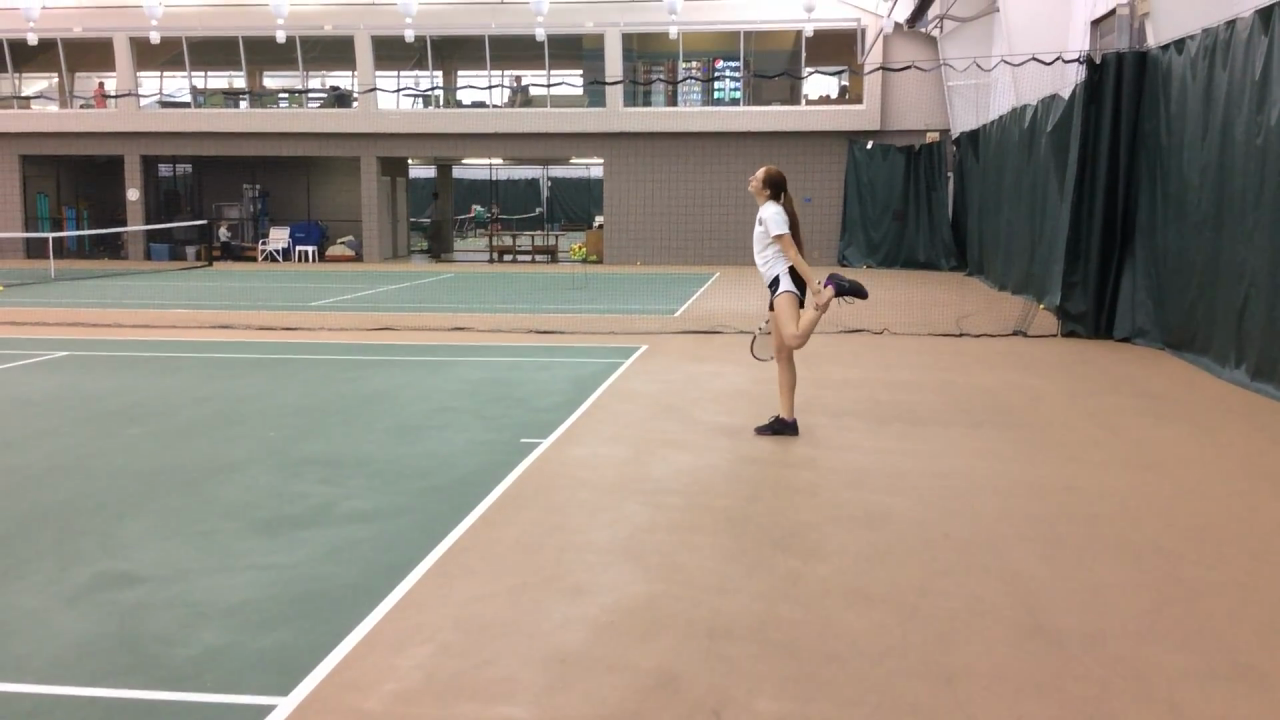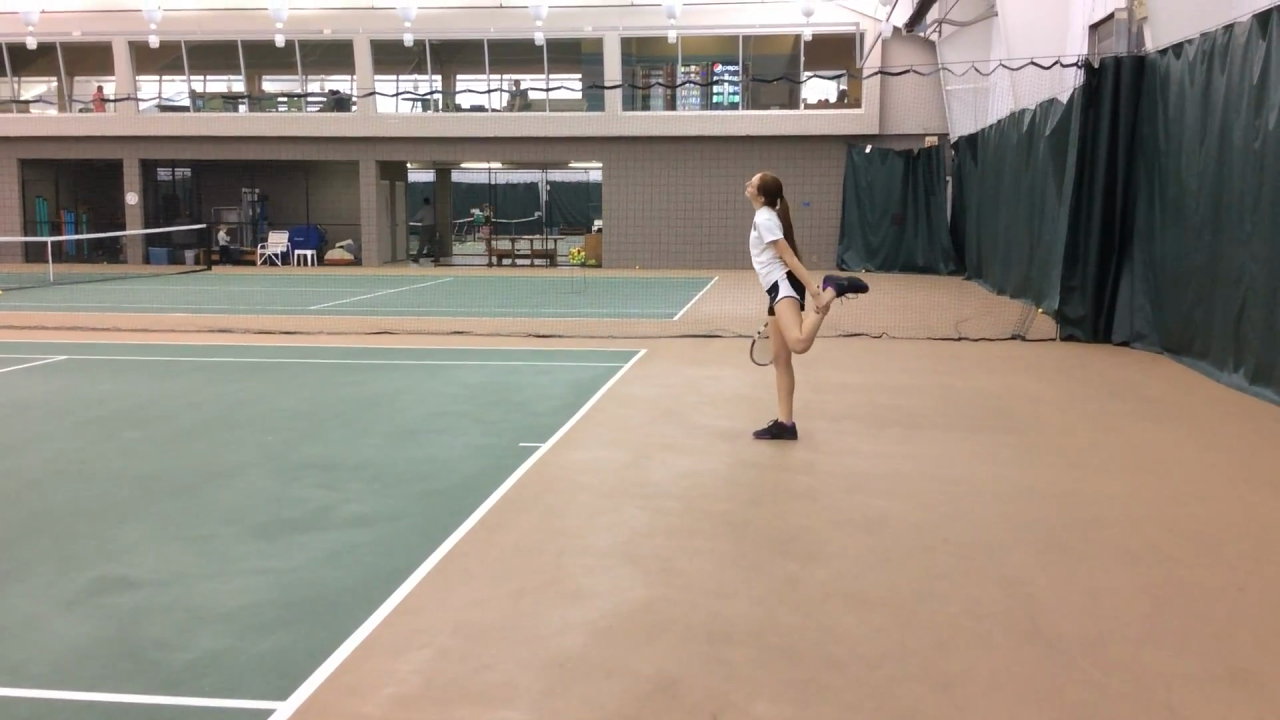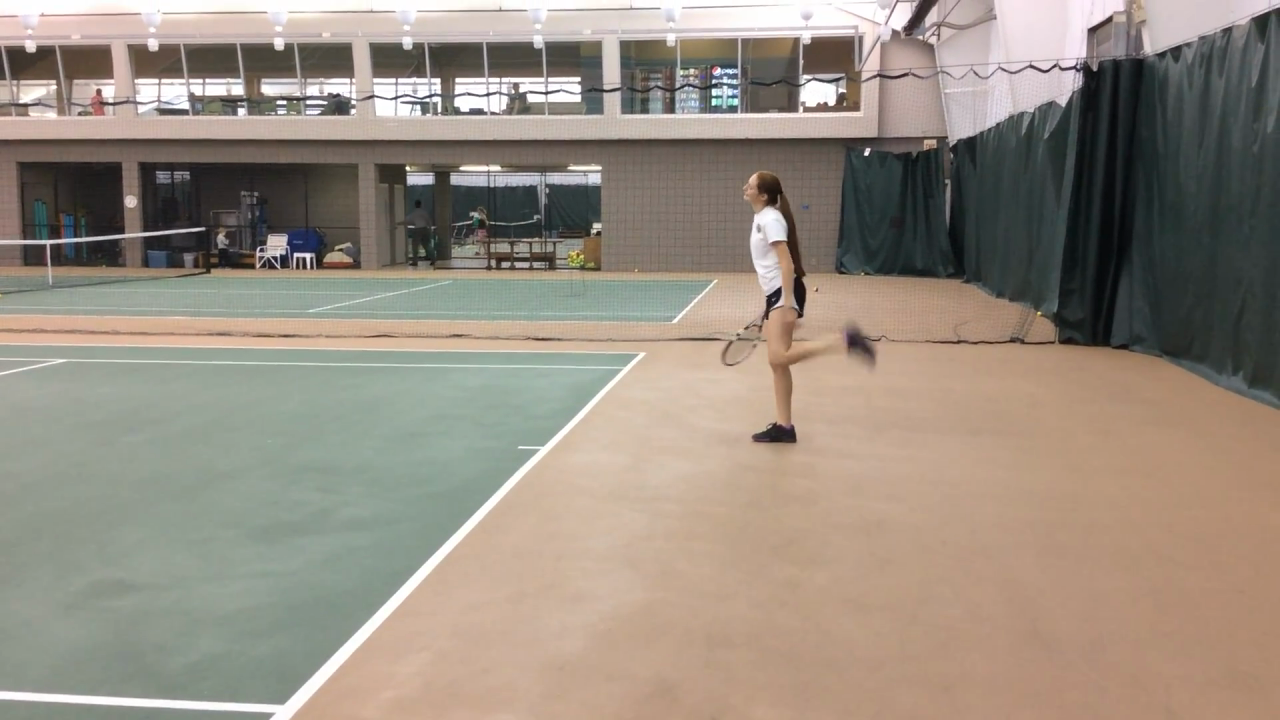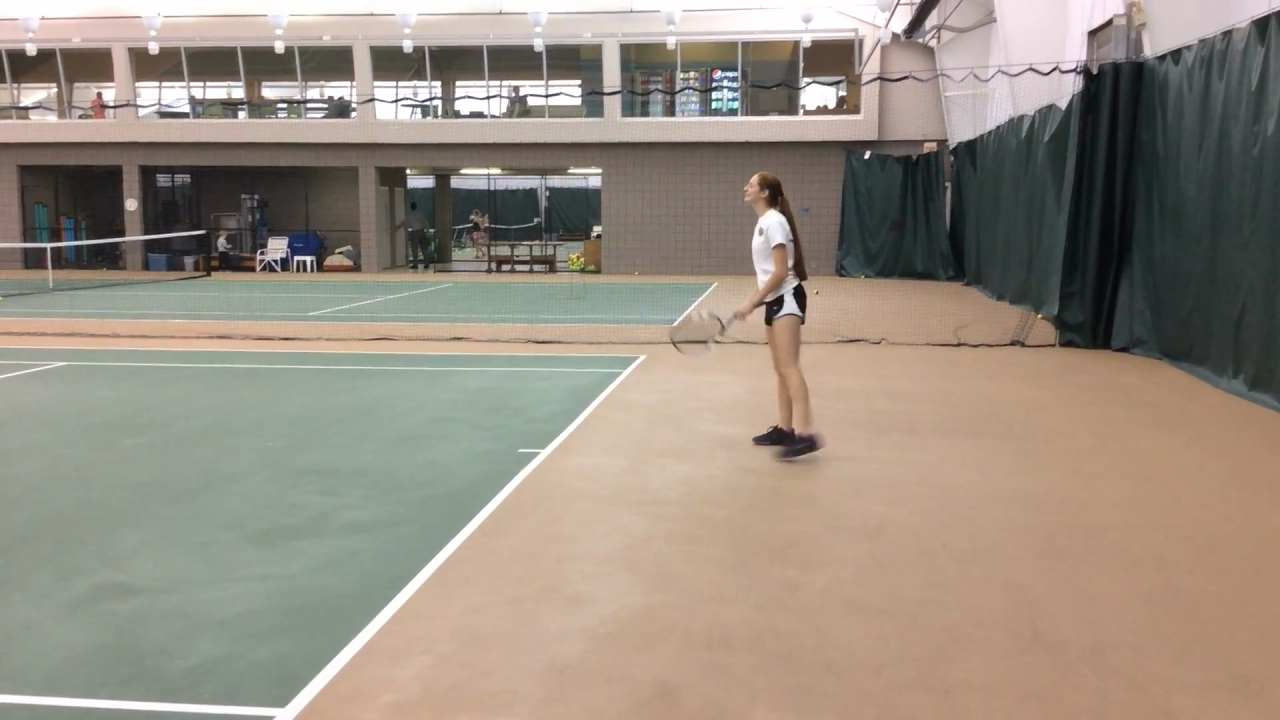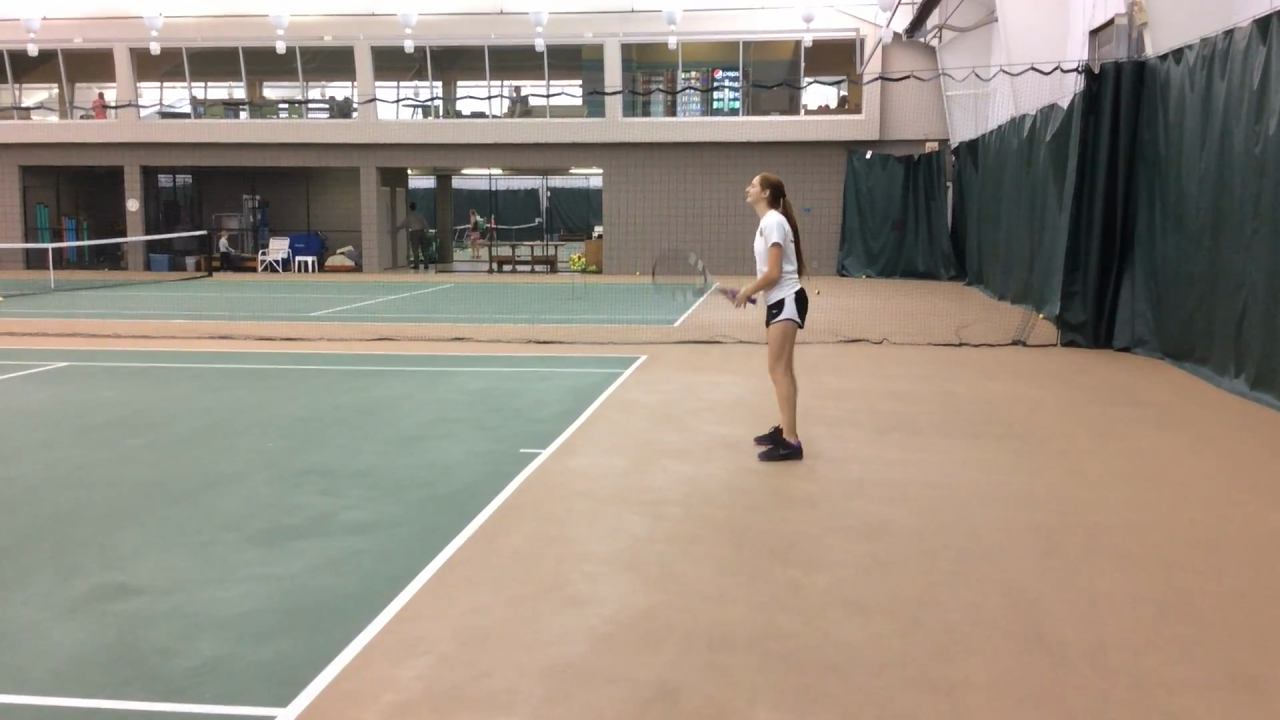
dt=0.2s
person 1, frame 1
left shoulder: (771, 213)
right shoulder: (768, 210)
left elbow: (794, 254)
left wrist: (816, 289)
left hip: (785, 279)
right hip: (779, 282)
left knee: (795, 339)
right knee: (782, 353)
left ankle: (832, 288)
right ankle: (786, 420)
person 1, frame 2
left shoulder: (766, 218)
right shoulder: (764, 216)
left elbow: (790, 258)
left wrist: (815, 291)
left hip: (785, 286)
right hip: (777, 289)
left knee: (798, 343)
right knee: (780, 358)
left ankle: (831, 289)
right ankle: (785, 423)
person 1, frame 3
left shoulder: (771, 219)
right shoulder: (761, 217)
left elbow: (787, 265)
left wrist: (785, 309)
left hip: (785, 293)
right hip: (775, 294)
left knee: (779, 356)
right knee: (777, 362)
left ankle: (846, 340)
right ankle: (783, 427)
person 1, frame 4
left shoulder: (775, 221)
right shoulder: (764, 221)
left elbow: (781, 272)
left wrist: (752, 302)
right wrist: (757, 301)
left hip: (787, 299)
right hip: (776, 301)
left knee: (788, 366)
right knee: (781, 367)
left ankle: (805, 434)
right ankle: (785, 428)
person 1, frame 5
left shoulder: (773, 221)
right shoulder: (767, 222)
left elbow: (773, 273)
left wrist: (745, 293)
right wrist: (748, 291)
left hip: (787, 302)
right hip: (778, 302)
left knee: (779, 370)
right knee: (781, 370)
left ankle: (790, 442)
right ankle: (784, 429)
